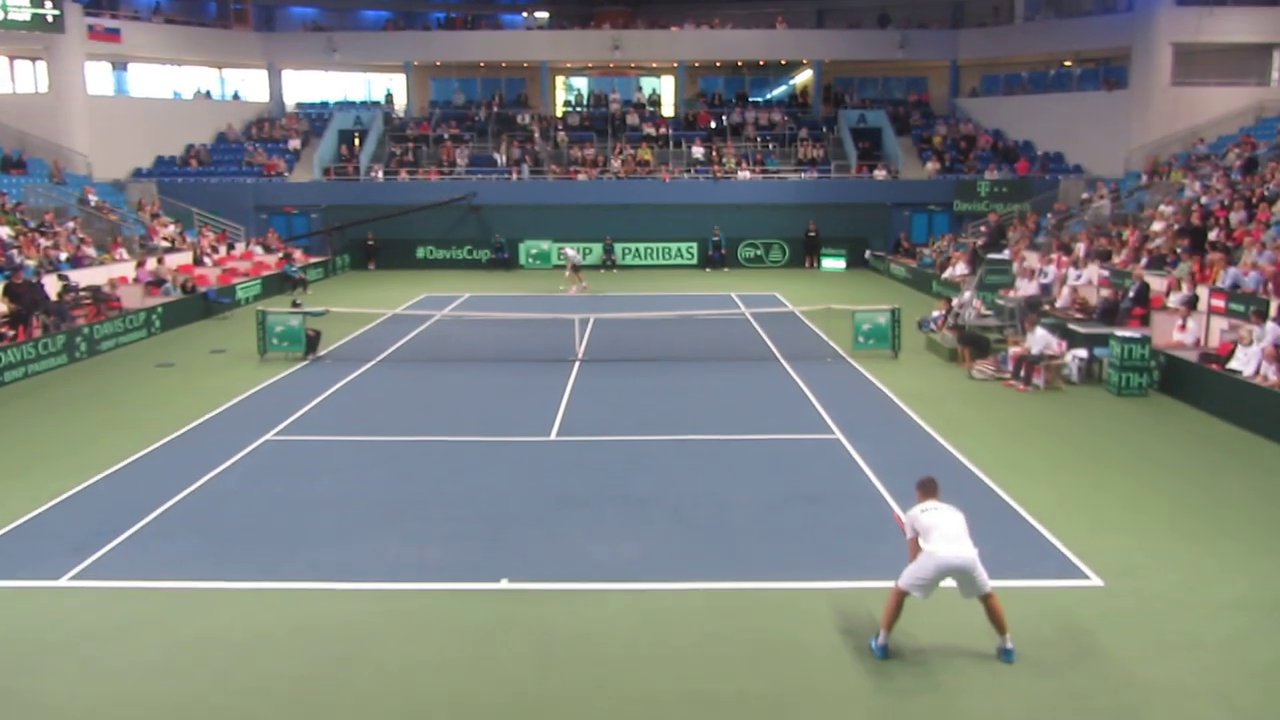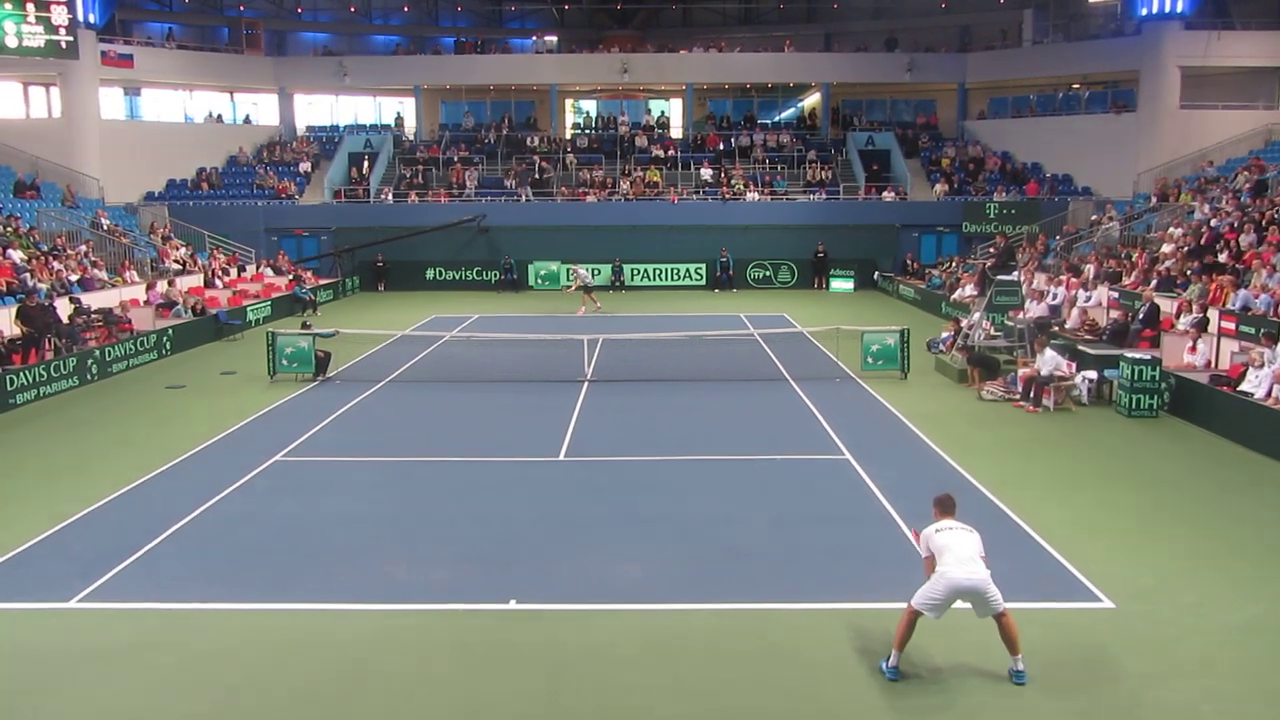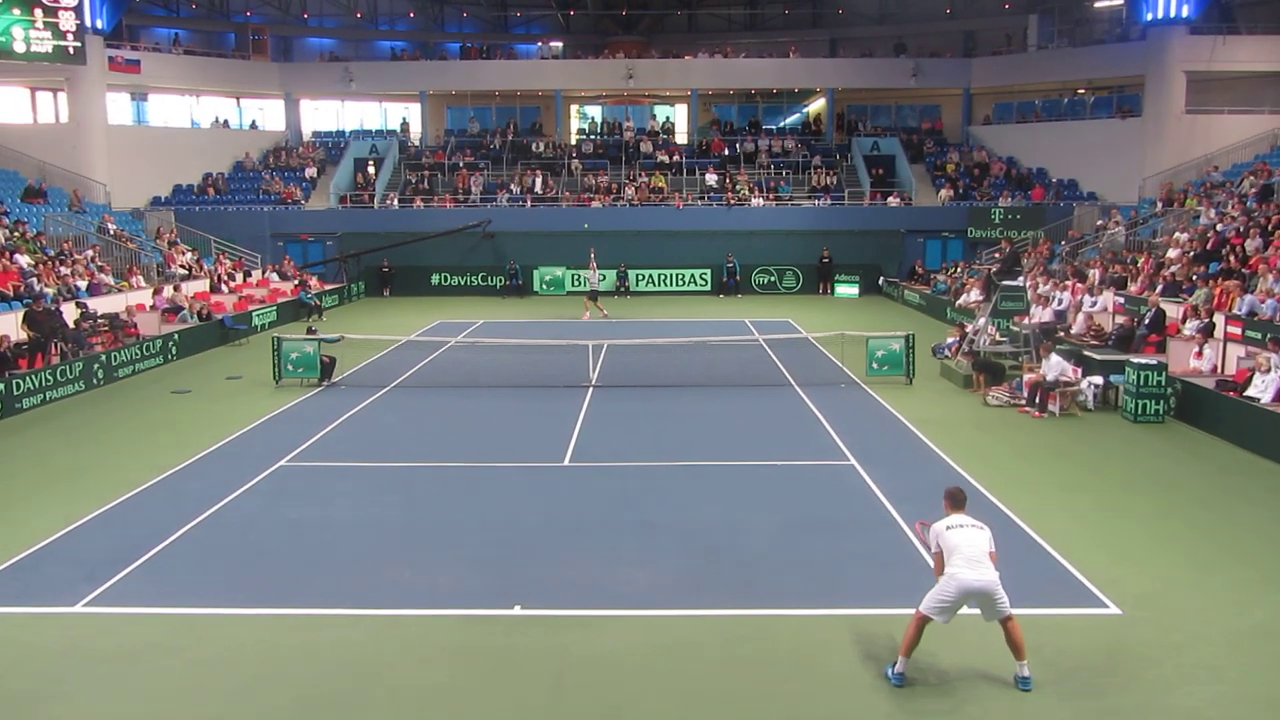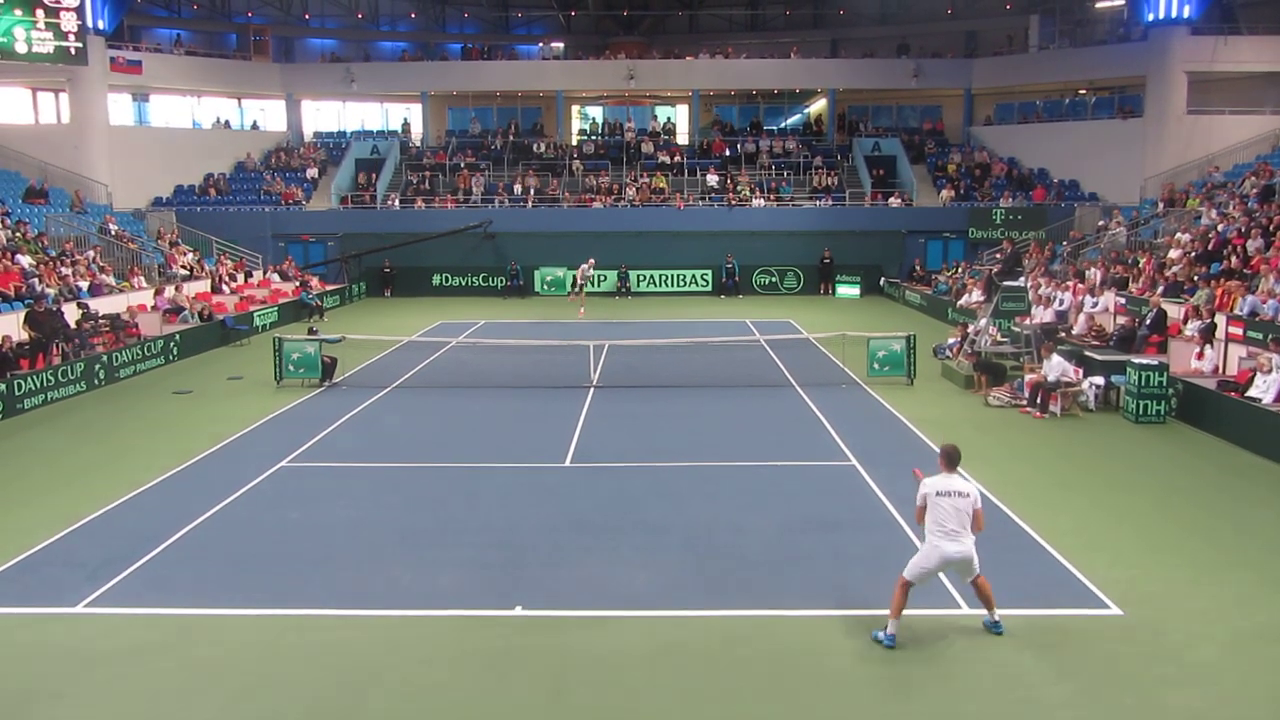
dt=1s
person 1, frame 1
left shoulder: (913, 513)
right shoulder: (956, 512)
left elbow: (914, 555)
left hip: (936, 556)
right hip: (967, 557)
left knee: (899, 592)
right knee: (987, 596)
left ankle: (881, 643)
right ankle: (1006, 646)
person 1, frame 2
left shoulder: (928, 532)
right shoulder: (972, 531)
left elbow: (930, 574)
left hip: (948, 578)
right hip: (979, 578)
left knee: (911, 612)
right knee: (1002, 615)
left ankle: (892, 665)
right ankle: (1018, 668)
person 1, frame 3
left shoulder: (938, 527)
right shoulder: (983, 528)
left elbow: (939, 570)
left hip: (957, 580)
right hip: (989, 580)
left knee: (919, 619)
right knee: (1008, 620)
left ankle: (898, 672)
right ankle: (1024, 675)
person 1, frame 4
left shoulder: (927, 484)
right shoulder: (971, 489)
left elbow: (919, 519)
right elbow: (979, 527)
left hip: (936, 549)
right hip: (964, 548)
left knee: (903, 583)
right knee: (976, 578)
left ankle: (890, 633)
right ankle: (994, 621)
